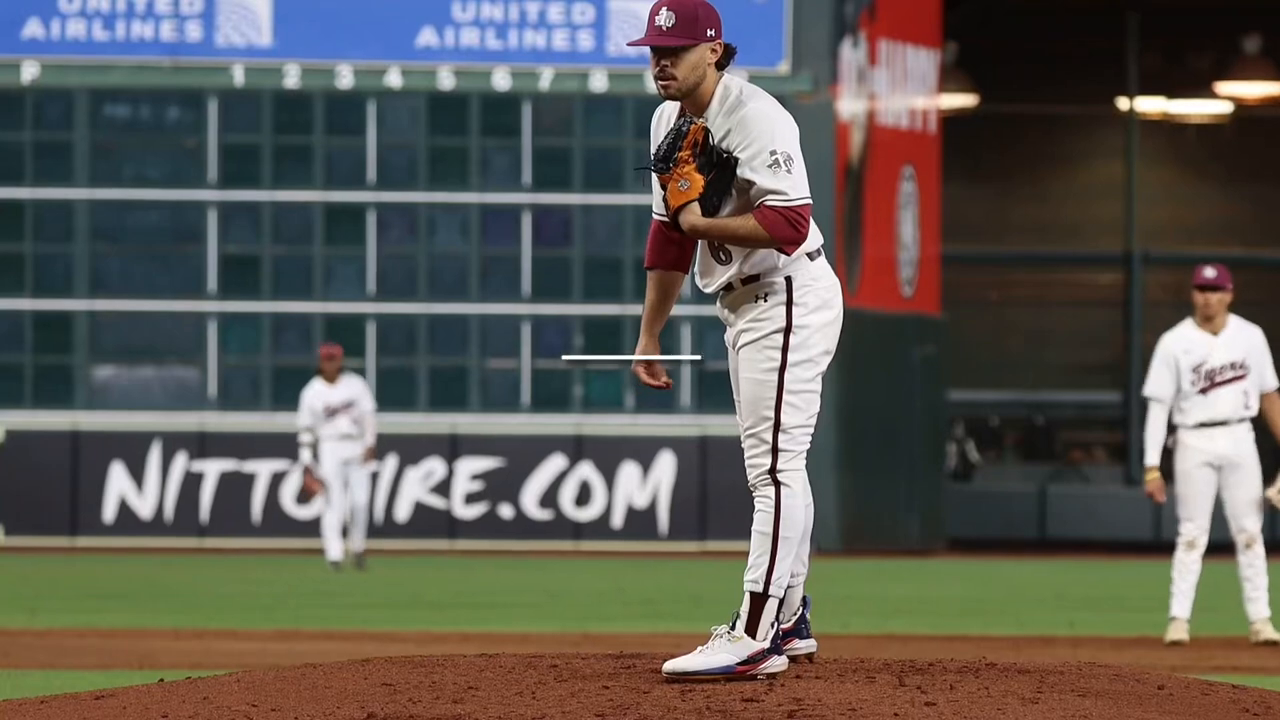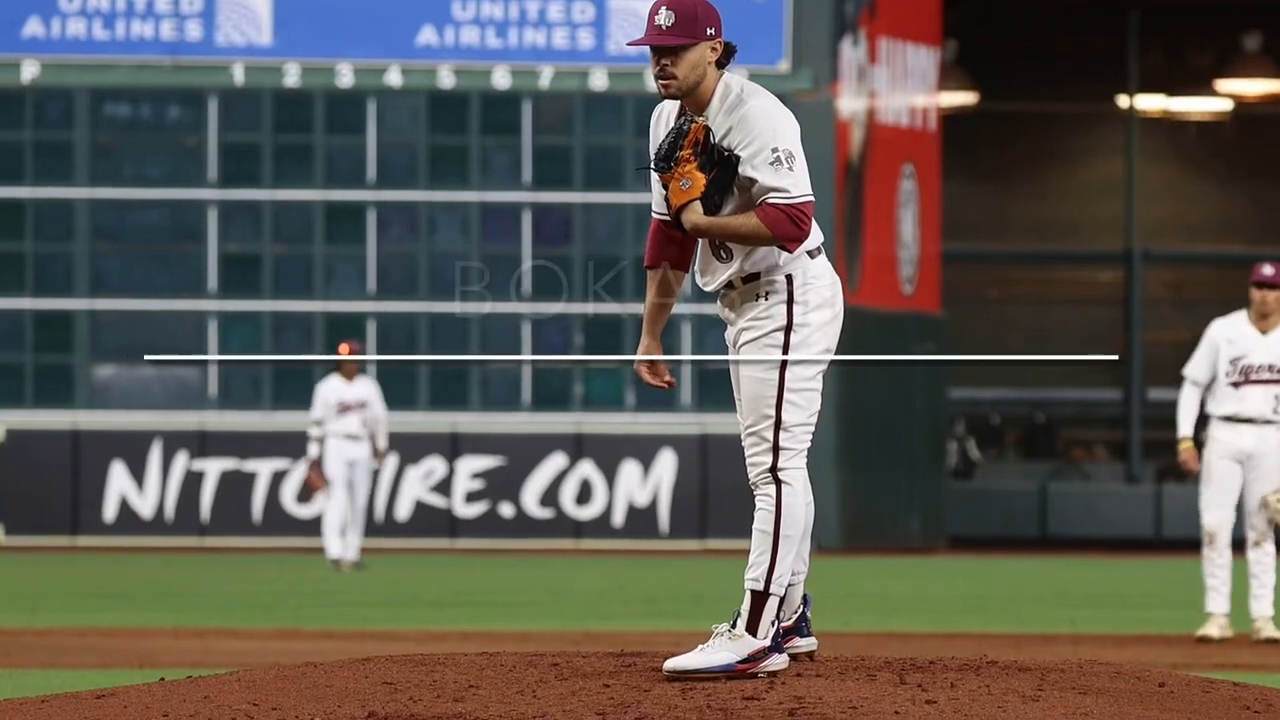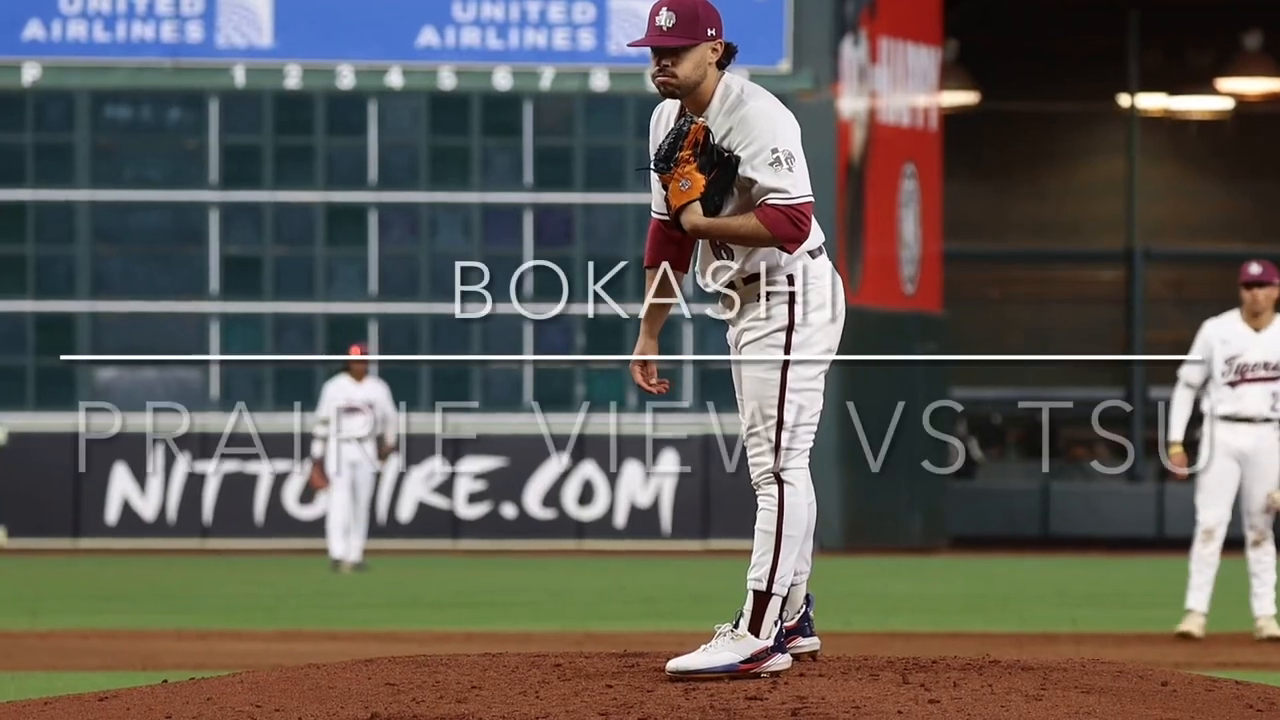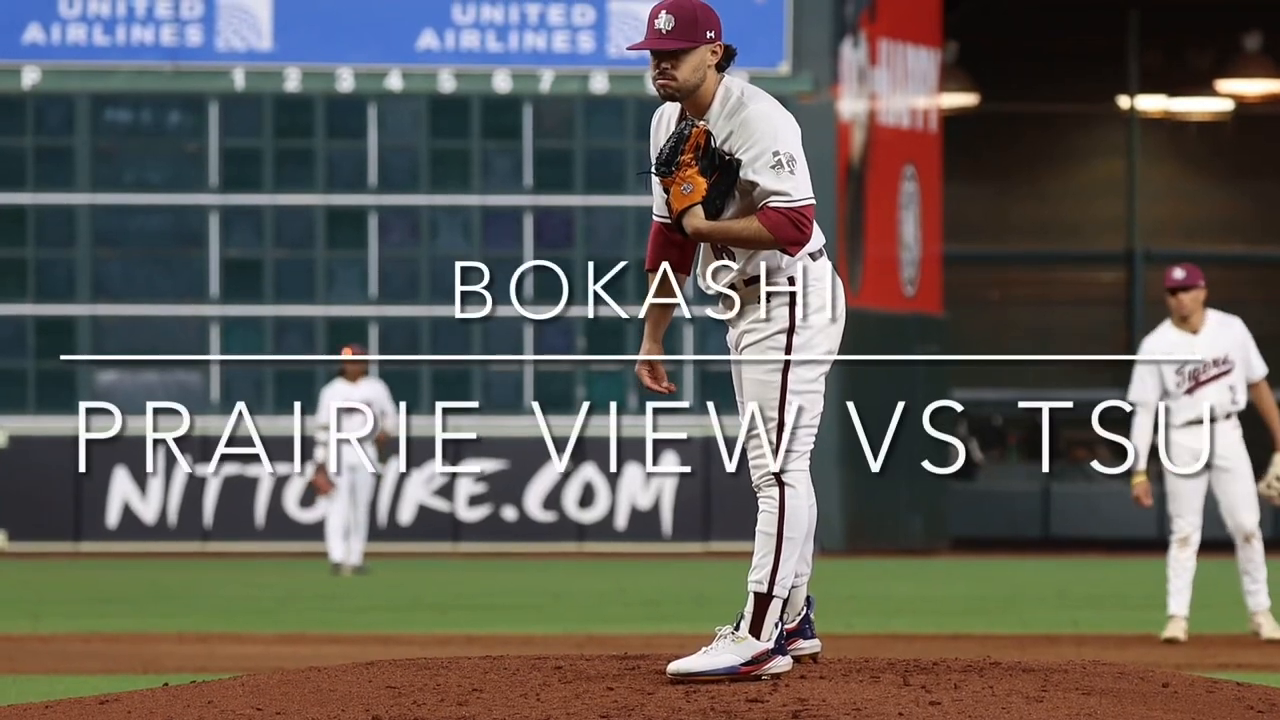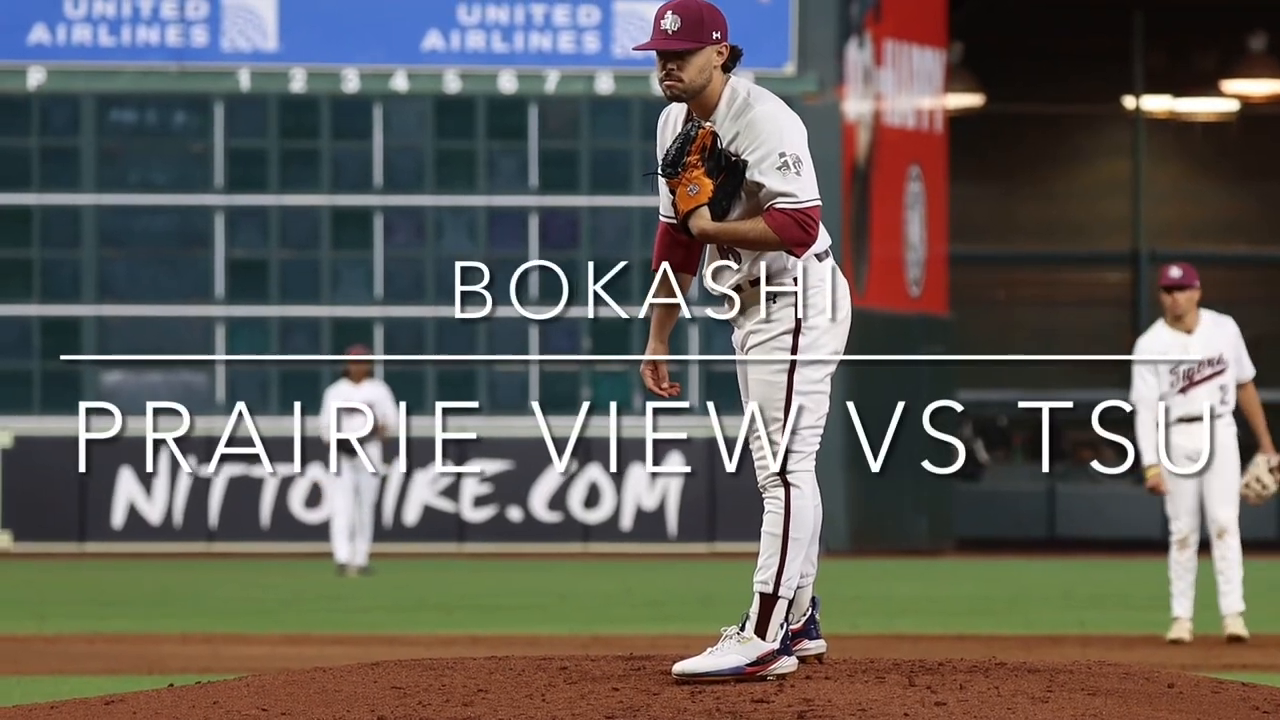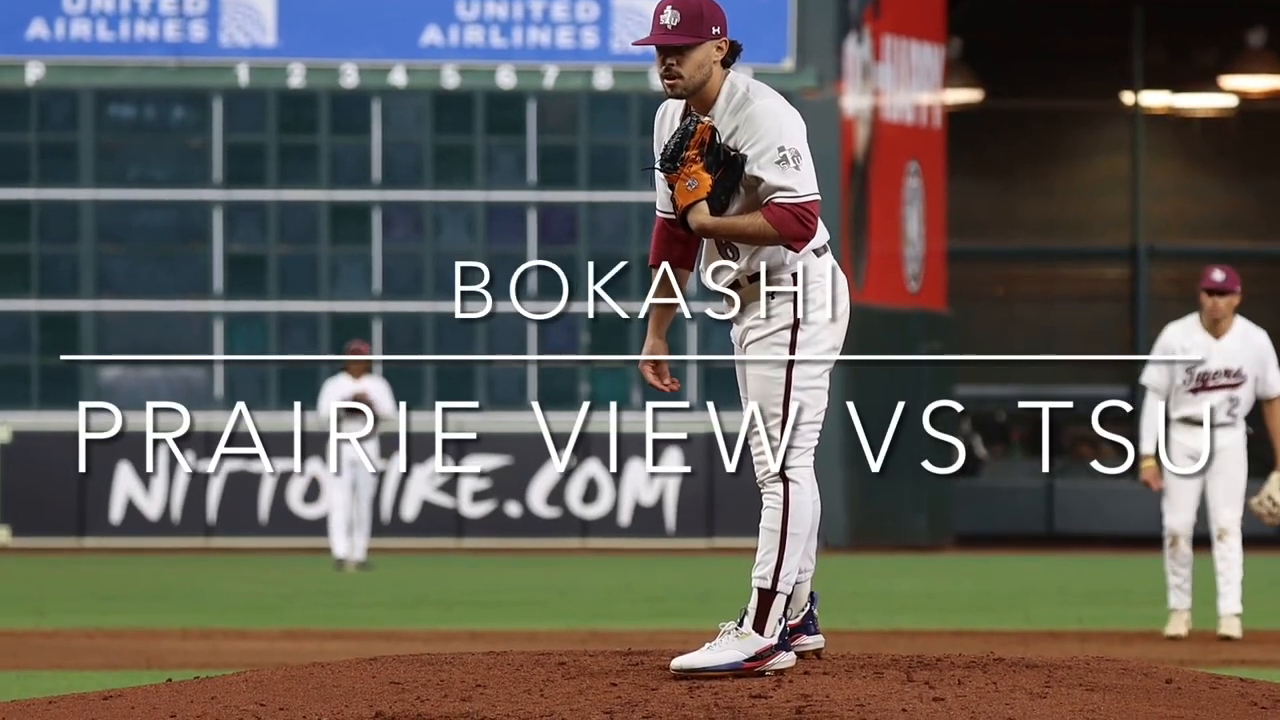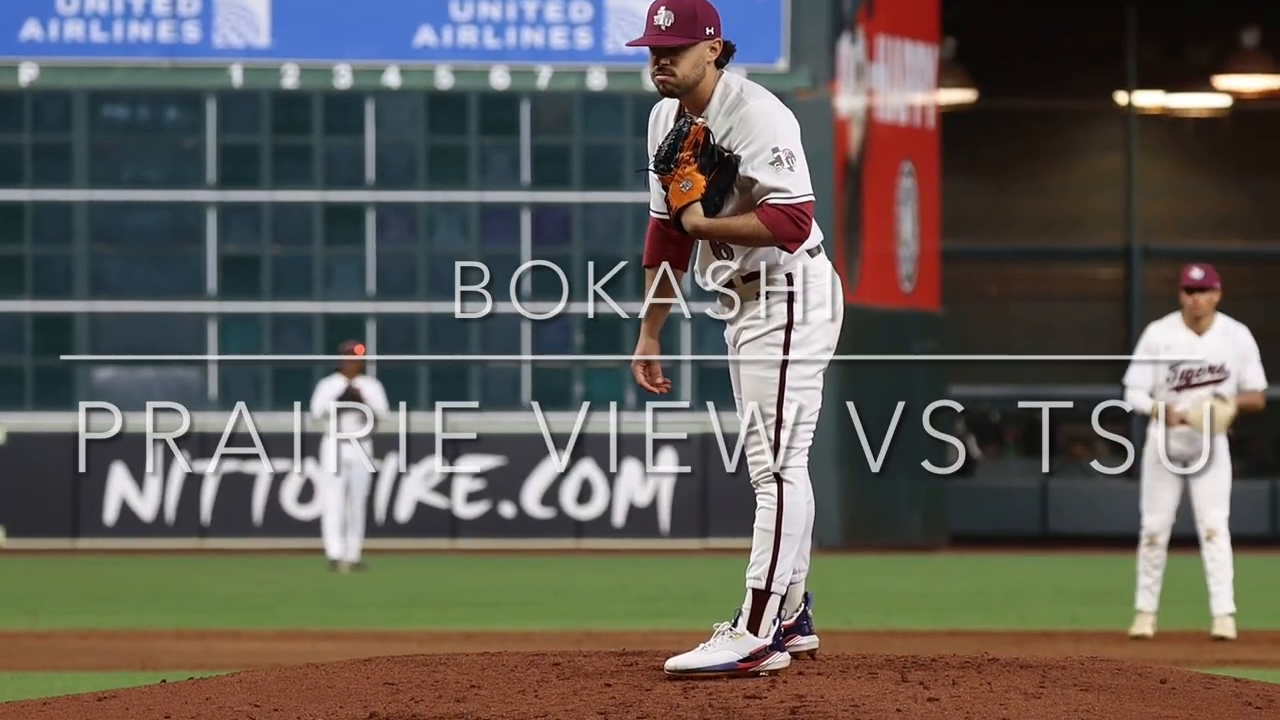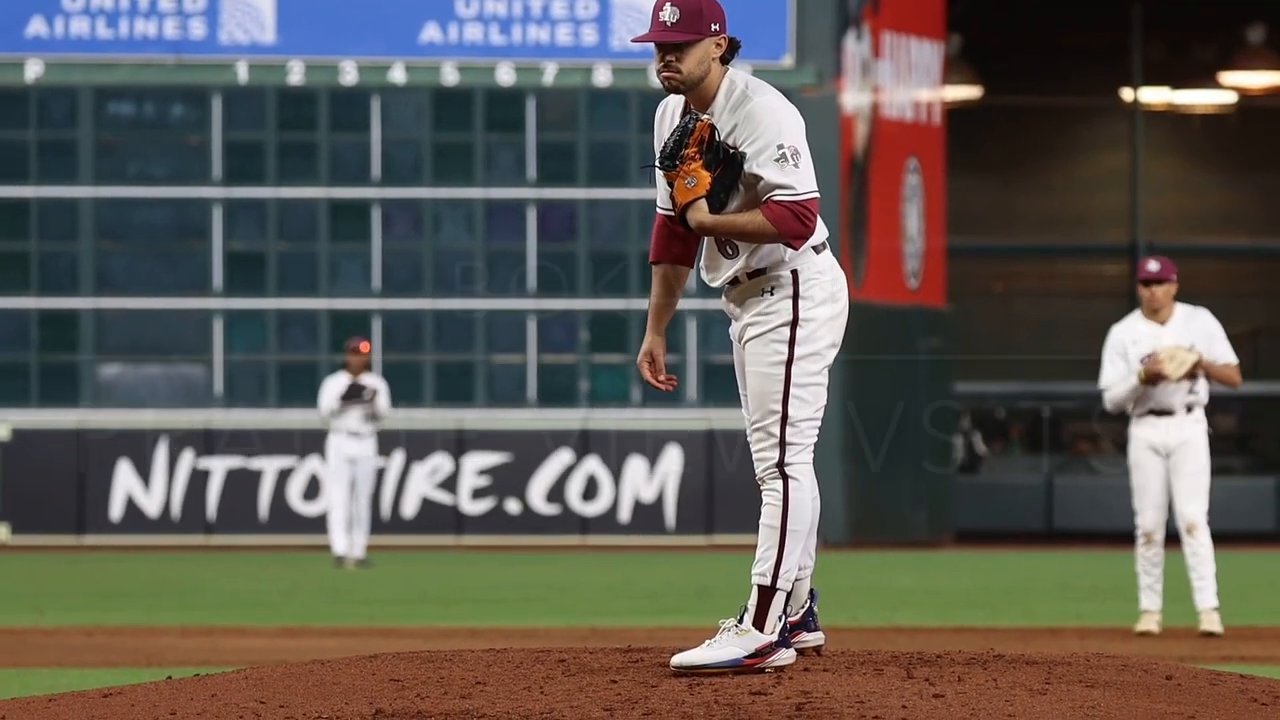
dt=0.5s
person 1, frame 1
left shoulder: (755, 117)
right shoulder: (667, 120)
left elbow: (788, 225)
right elbow: (668, 233)
left wrist: (700, 224)
right wrist: (649, 334)
left hip: (787, 300)
right hip: (743, 305)
left knee: (774, 467)
right knee: (773, 466)
left ankle: (755, 638)
right ankle: (787, 620)
person 1, frame 2
left shoulder: (756, 114)
right shoulder: (666, 119)
left elbow: (791, 220)
right elbow: (667, 229)
left wrist: (701, 222)
right wrist: (651, 333)
left hip: (788, 297)
right hip: (741, 302)
left knee: (774, 464)
right knee: (773, 463)
left ankle: (756, 635)
right ankle: (788, 617)
person 1, frame 3
left shoulder: (756, 116)
right shoulder: (666, 119)
left elbow: (790, 223)
right elbow: (666, 233)
left wrist: (701, 223)
right wrist: (648, 334)
left hip: (790, 298)
right hip: (745, 301)
left knee: (777, 465)
right knee: (775, 465)
left ankle: (759, 635)
right ankle: (791, 617)
person 1, frame 4
left shoulder: (757, 118)
right shoulder: (667, 122)
left elbow: (793, 225)
right elbow: (669, 235)
left wrist: (704, 227)
right wrist: (652, 337)
left hip: (791, 300)
right hip: (744, 305)
left knee: (777, 468)
right knee: (776, 467)
left ankle: (760, 638)
right ankle: (792, 620)
person 1, frame 5
left shoulder: (762, 120)
right shoulder: (673, 123)
left elbow: (799, 226)
right elbow: (674, 237)
left wrist: (709, 228)
right wrist: (658, 339)
left hip: (797, 302)
right hip: (751, 307)
left knee: (784, 468)
right knee: (781, 469)
left ankle: (766, 638)
right ankle: (798, 620)
person 1, frame 6
left shoulder: (763, 114)
right shoulder: (671, 118)
left elbow: (798, 221)
right elbow: (672, 231)
left wrist: (709, 222)
right wrist: (656, 333)
left hip: (796, 296)
right hip: (748, 302)
left knee: (782, 464)
right knee: (778, 463)
left ankle: (764, 634)
right ankle: (796, 616)
person 1, frame 7
left shoulder: (756, 115)
right shoulder: (664, 118)
left elbow: (792, 221)
right elbow: (665, 230)
left wrist: (701, 224)
right wrist: (649, 332)
left hip: (789, 297)
right hip: (741, 300)
left knee: (776, 463)
right knee: (773, 463)
left ankle: (758, 634)
right ankle: (790, 616)
person 1, frame 8
left shoulder: (761, 110)
right shoulder: (670, 114)
left elbow: (797, 218)
right elbow: (672, 226)
left wrist: (707, 220)
right wrist: (656, 329)
left hip: (794, 292)
right hip: (746, 297)
left knee: (781, 458)
right knee: (777, 457)
left ankle: (763, 630)
right ankle: (796, 611)
person 2, frame 1
right shoulder: (1173, 342)
right elbow: (1158, 407)
right wrist: (1152, 467)
left hip: (1240, 440)
right hip: (1194, 444)
left knee: (1249, 531)
right knee: (1191, 534)
right ankle: (1179, 620)
person 2, frame 2
right shoulder: (1222, 330)
right elbow: (1192, 385)
right wrist: (1185, 439)
right hip: (1223, 436)
right knee: (1215, 524)
right ankle: (1217, 614)
person 2, frame 3
right shoulder: (1215, 330)
right elbow: (1186, 386)
right wrist: (1175, 442)
right hip: (1220, 435)
right knee: (1211, 522)
right ankle: (1196, 611)
person 2, frame 4
left shoulder: (1232, 328)
right shoulder: (1155, 345)
right elbow: (1143, 410)
right wrist: (1139, 471)
left hip: (1226, 435)
right hip: (1181, 441)
left knee: (1246, 524)
right knee: (1184, 530)
right ankle: (1177, 617)
person 2, frame 5
left shoulder: (1225, 328)
right shoulder: (1149, 344)
left elbow: (1245, 386)
right elbow: (1145, 410)
left wrist: (1265, 442)
right wrist: (1151, 466)
left hip: (1220, 434)
right hip: (1176, 439)
left knee: (1224, 523)
right knee: (1182, 532)
left ankle: (1233, 614)
right ankle: (1182, 619)
person 2, frame 6
right shoulder: (1175, 336)
right elbow: (1154, 397)
right wrist: (1148, 456)
left hip: (1229, 439)
right hip: (1183, 438)
left knee: (1226, 526)
right knee: (1176, 526)
left ankle: (1230, 614)
right ankle: (1179, 610)
person 2, frame 7
left shoulder: (1238, 336)
right shoulder: (1157, 334)
left elbow: (1258, 396)
right elbow: (1134, 393)
left wrist: (1235, 400)
right wrist: (1157, 409)
left hip: (1212, 438)
right hip: (1164, 437)
left knee: (1213, 525)
right knee: (1155, 527)
left ankle: (1224, 614)
right ankle: (1146, 612)
person 2, frame 8
left shoulder: (1201, 320)
right shoulder: (1121, 333)
left elbow: (1234, 377)
right elbow: (1111, 401)
left wrist: (1202, 363)
right wrist: (1142, 376)
left hip: (1189, 428)
right hip: (1145, 432)
left knee: (1191, 517)
right knee: (1149, 524)
left ankle: (1208, 608)
right ankle: (1150, 610)
person 3, frame 1
left shoulder: (863, 45)
right shoulder: (846, 47)
left elbow: (865, 88)
right elbow: (845, 90)
left hip: (859, 122)
right hip: (850, 122)
left knee: (856, 200)
right knee: (848, 199)
left ankle: (854, 276)
right ankle: (849, 273)
person 3, frame 2
left shoulder: (864, 42)
right shoulder: (846, 44)
left elbow: (865, 84)
right elbow: (844, 88)
left hip: (859, 119)
right hip: (849, 118)
left knee: (857, 194)
right knee: (848, 195)
left ankle: (855, 272)
right ankle: (849, 272)
person 3, frame 3
left shoulder: (864, 42)
right shoulder: (847, 44)
left elbow: (866, 85)
right elbow: (845, 87)
left hip: (860, 118)
right hip: (849, 119)
left knee: (857, 191)
right knee: (849, 192)
left ankle: (856, 272)
right ankle: (850, 272)
person 3, frame 4
left shoulder: (865, 44)
right shoulder: (847, 46)
left elbow: (867, 87)
right elbow: (844, 89)
left hip: (860, 120)
right hip: (849, 120)
left knee: (858, 195)
right knee: (849, 201)
left ankle: (856, 275)
right ankle: (851, 273)
person 3, frame 5
left shoulder: (869, 44)
right shoulder: (852, 47)
left elbow: (872, 87)
right elbow: (850, 90)
left hip: (865, 120)
right hip: (854, 121)
left knee: (863, 194)
right knee: (854, 194)
left ankle: (862, 276)
right ankle: (856, 274)
person 3, frame 6
left shoulder: (869, 39)
right shoulder: (851, 43)
left elbow: (870, 82)
right elbow: (849, 86)
left hip: (864, 116)
right hip: (853, 117)
left knee: (862, 189)
right knee: (852, 191)
left ankle: (861, 269)
right ankle: (855, 267)
person 3, frame 7
left shoulder: (861, 39)
right shoulder: (844, 42)
left elbow: (863, 81)
right elbow: (842, 85)
left hip: (858, 116)
right hip: (847, 116)
left knee: (856, 187)
right knee: (847, 186)
left ankle: (854, 269)
right ankle: (849, 269)
person 3, frame 8
left shoulder: (867, 34)
right shoulder: (851, 37)
left elbow: (869, 78)
right elbow: (848, 81)
left wrist: (866, 103)
left hip: (864, 113)
right hip: (853, 114)
left knee: (862, 183)
right knee: (853, 183)
left ankle: (860, 266)
right ankle: (855, 264)
person 4, frame 1
left shoulder: (355, 383)
right shoulder: (310, 392)
left elbow: (368, 414)
right elbow: (305, 429)
left wrist: (370, 445)
right wrist: (307, 463)
left hip: (357, 448)
right hip: (330, 449)
left knee: (360, 501)
right knee: (333, 504)
left ankle: (357, 550)
right ankle: (334, 557)
person 4, frame 2
left shoulder: (370, 385)
right shoulder: (326, 386)
left elbow: (380, 418)
right elbow: (316, 423)
left wrist: (381, 449)
right wrist: (314, 458)
left hip: (363, 450)
right hip: (336, 448)
left knee: (359, 504)
right knee: (336, 501)
left ankle: (352, 555)
right ankle: (335, 556)
person 4, frame 3
left shoulder: (379, 387)
right shoulder: (333, 386)
left elbow: (390, 417)
right elbow: (322, 422)
left wrist: (389, 443)
right wrist: (317, 458)
left hip: (366, 450)
right hip: (338, 449)
left knee: (361, 505)
right knee: (339, 502)
left ankle: (355, 556)
right ankle: (338, 555)
person 4, frame 4
left shoulder: (377, 387)
right shoulder: (330, 390)
left elbow: (390, 415)
right elbow: (322, 427)
left wrist: (385, 432)
right wrist: (320, 463)
left hip: (366, 452)
right hip: (338, 451)
left knee: (361, 507)
right knee: (337, 505)
left ankle: (355, 560)
right ankle: (337, 560)
person 4, frame 5
left shoulder: (380, 389)
right shoulder: (334, 391)
left elbow: (392, 418)
right elbow: (325, 424)
left wrist: (382, 427)
right wrist: (333, 440)
left hip: (370, 452)
right hip: (342, 453)
left knee: (366, 507)
right knee: (342, 506)
left ankle: (361, 560)
right ankle: (343, 560)
person 4, frame 6
left shoulder: (379, 384)
right shoulder: (333, 384)
left elbow: (390, 413)
right elbow: (324, 414)
left wrist: (369, 403)
right wrist: (345, 406)
left hip: (368, 447)
right hip: (341, 446)
left knee: (364, 503)
right knee: (340, 501)
left ankle: (359, 556)
right ankle: (341, 555)
person 4, frame 7
left shoulder: (372, 386)
right shoulder: (327, 384)
left elbow: (382, 413)
right elbow: (317, 412)
left wrist: (363, 398)
right wrist: (339, 400)
left hip: (361, 448)
right hip: (334, 446)
left knee: (357, 503)
right knee: (333, 502)
left ankle: (353, 556)
right ankle: (335, 555)
person 4, frame 8
left shoulder: (377, 383)
right shoulder: (332, 382)
left elbow: (383, 413)
right elbow: (324, 412)
left wrist: (374, 398)
right wrist: (344, 398)
left hip: (366, 445)
right hip: (339, 443)
left knee: (363, 500)
right knee: (338, 499)
left ankle: (358, 553)
right ankle: (340, 552)
